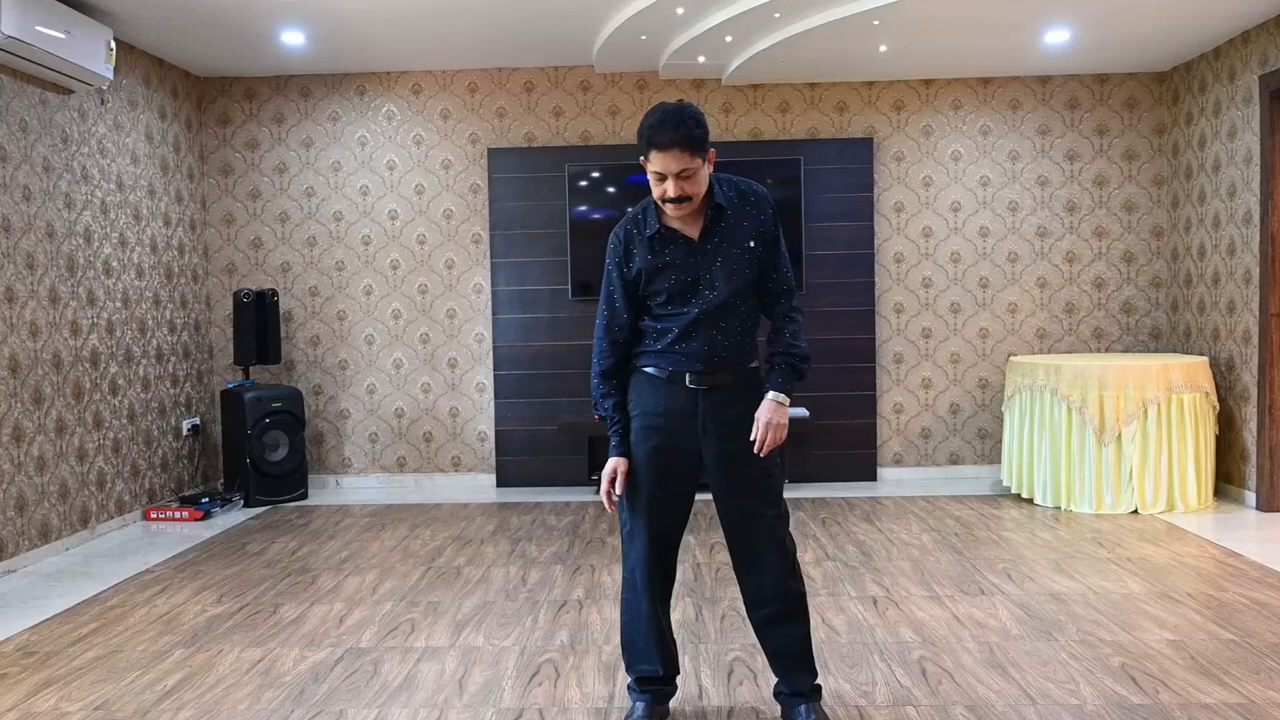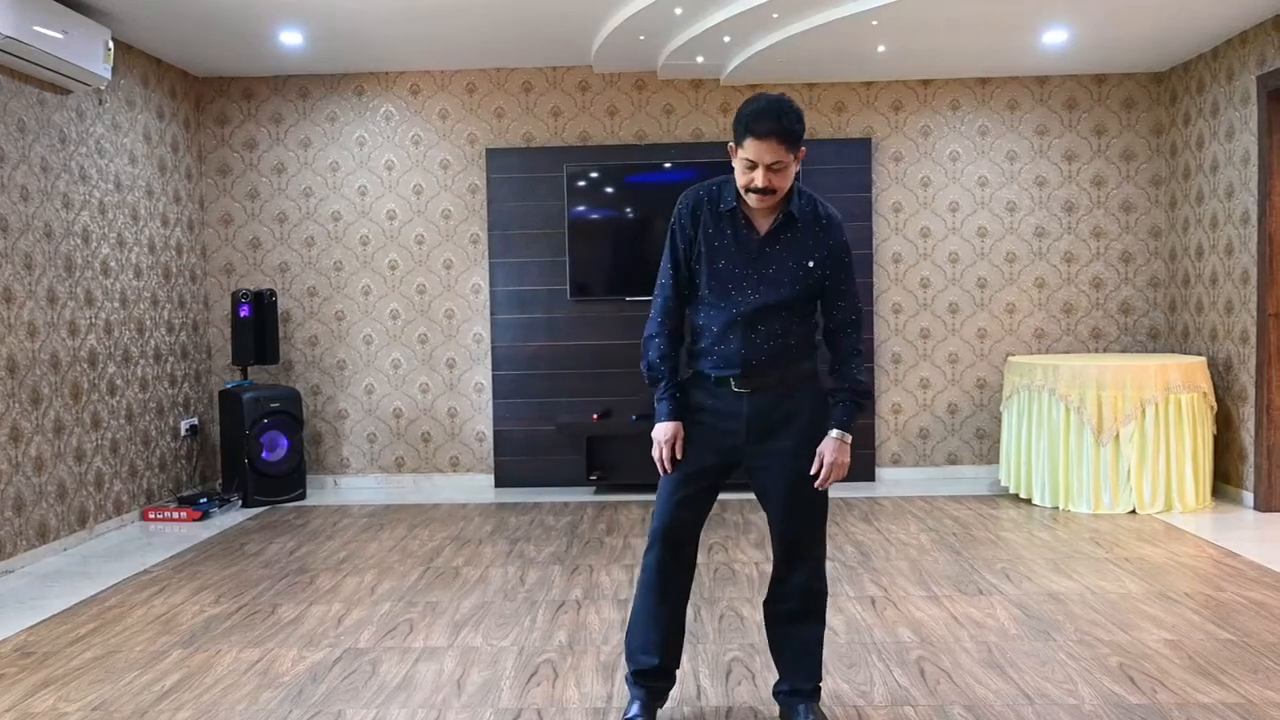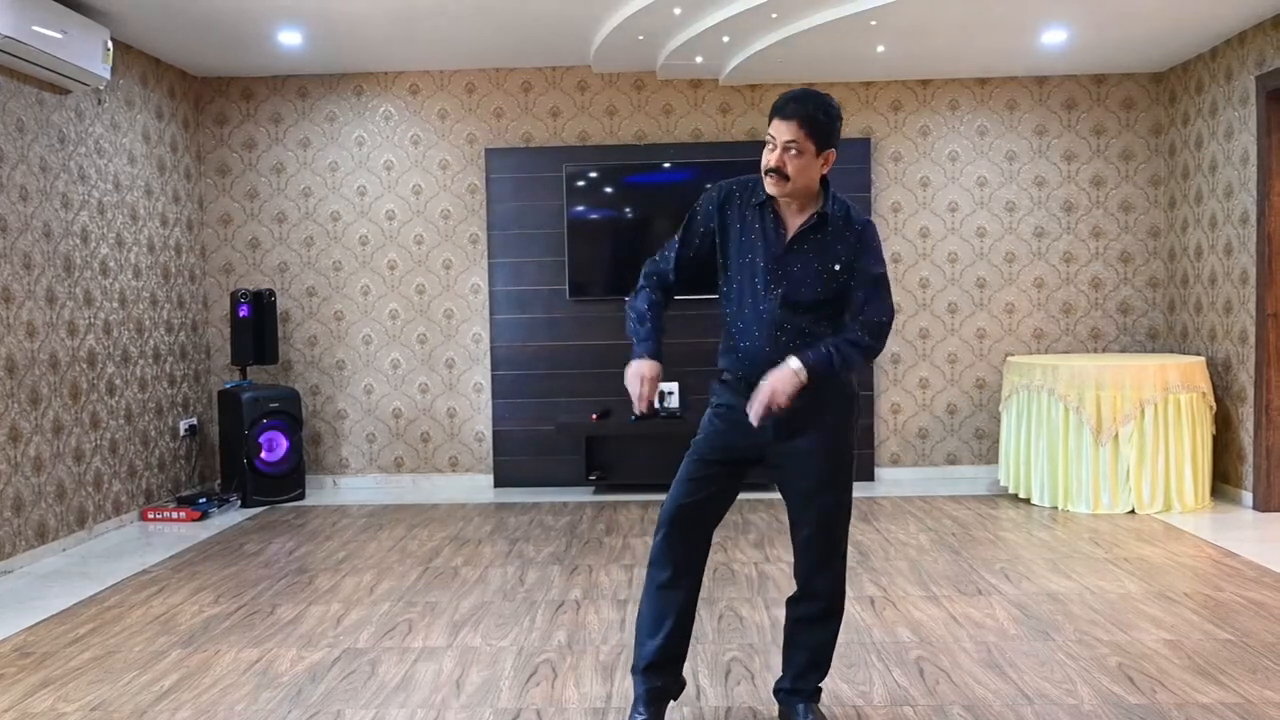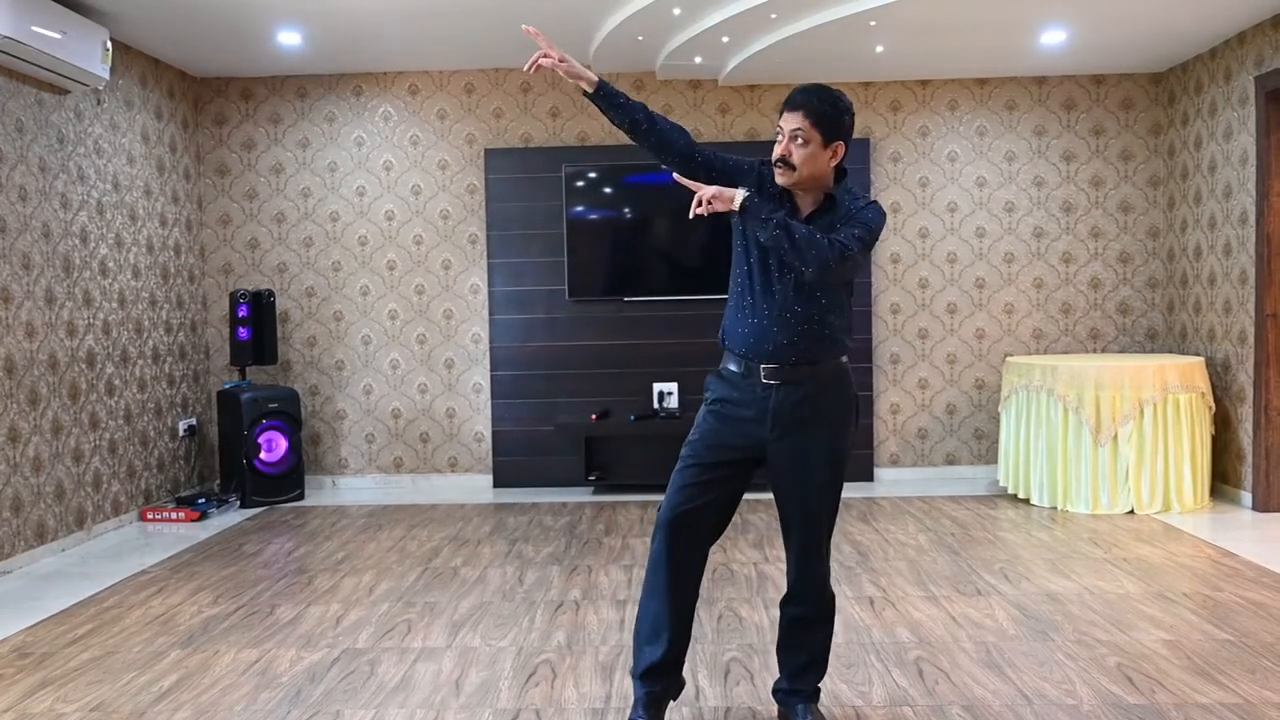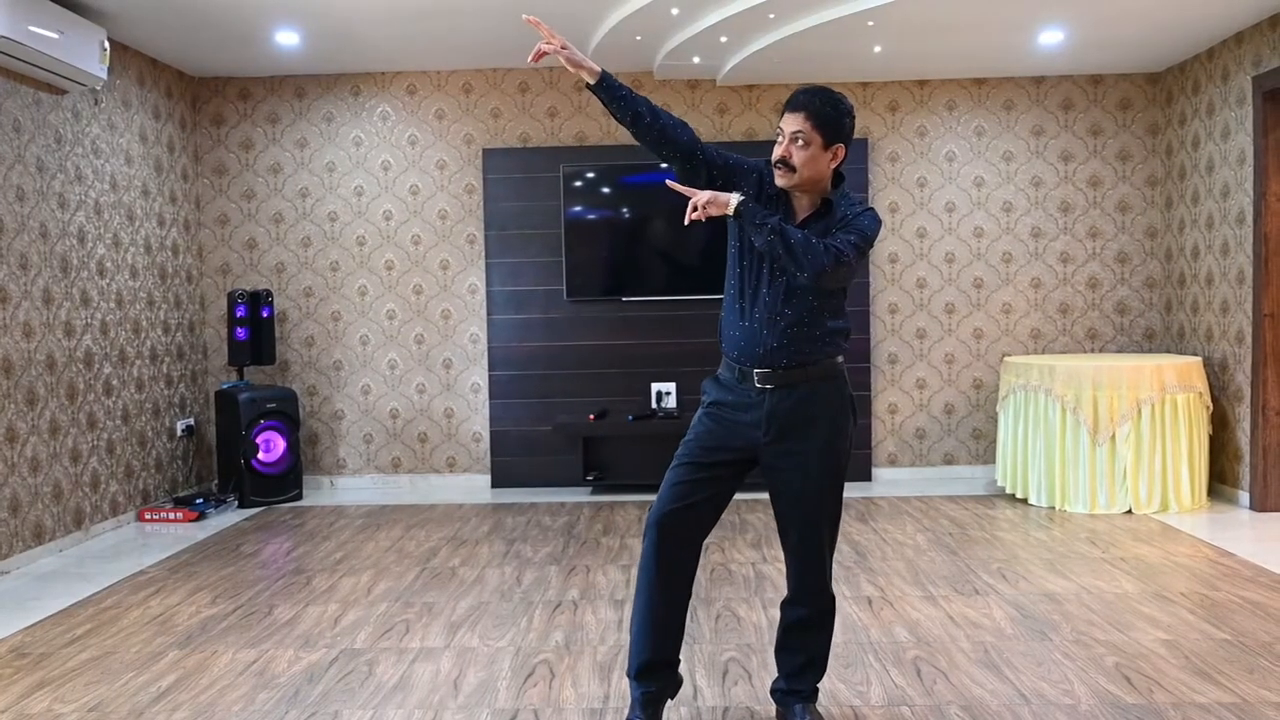
dt=0.5s
person 1, frame 1
left shoulder: (753, 208)
right shoulder: (630, 237)
left elbow: (782, 304)
right elbow: (611, 343)
left wrist: (778, 391)
right wrist: (617, 444)
left hip: (739, 393)
right hip: (658, 399)
left knee: (766, 547)
right knee: (647, 548)
person 1, frame 2
left shoulder: (822, 226)
right shoulder: (696, 210)
left elbow: (844, 330)
right elbow: (667, 311)
left wrist: (840, 426)
right wrist: (667, 407)
left hip: (790, 401)
right hip: (707, 398)
left knee: (800, 550)
right knee: (669, 537)
person 1, frame 3
left shoulder: (852, 228)
right shoulder: (727, 204)
left elbow: (871, 323)
right elbow: (665, 270)
left wrist: (802, 367)
right wrist: (645, 350)
left hip: (817, 404)
right hip: (735, 397)
left knee: (821, 553)
right knee: (679, 527)
person 1, frame 4
left shoulder: (862, 216)
right shoulder: (755, 182)
left elbow: (821, 258)
right elbow: (671, 143)
left wrist: (745, 205)
right wrist: (587, 81)
left hip: (814, 399)
right hip: (736, 391)
left knee: (808, 552)
right knee: (679, 525)
person 1, frame 5
left shoulder: (857, 221)
right shoulder: (751, 182)
left elbow: (813, 264)
right elbow: (670, 136)
left wrist: (739, 209)
right wrist: (591, 72)
left hip: (810, 402)
right hip: (733, 392)
left knee: (810, 553)
right knee: (669, 525)
